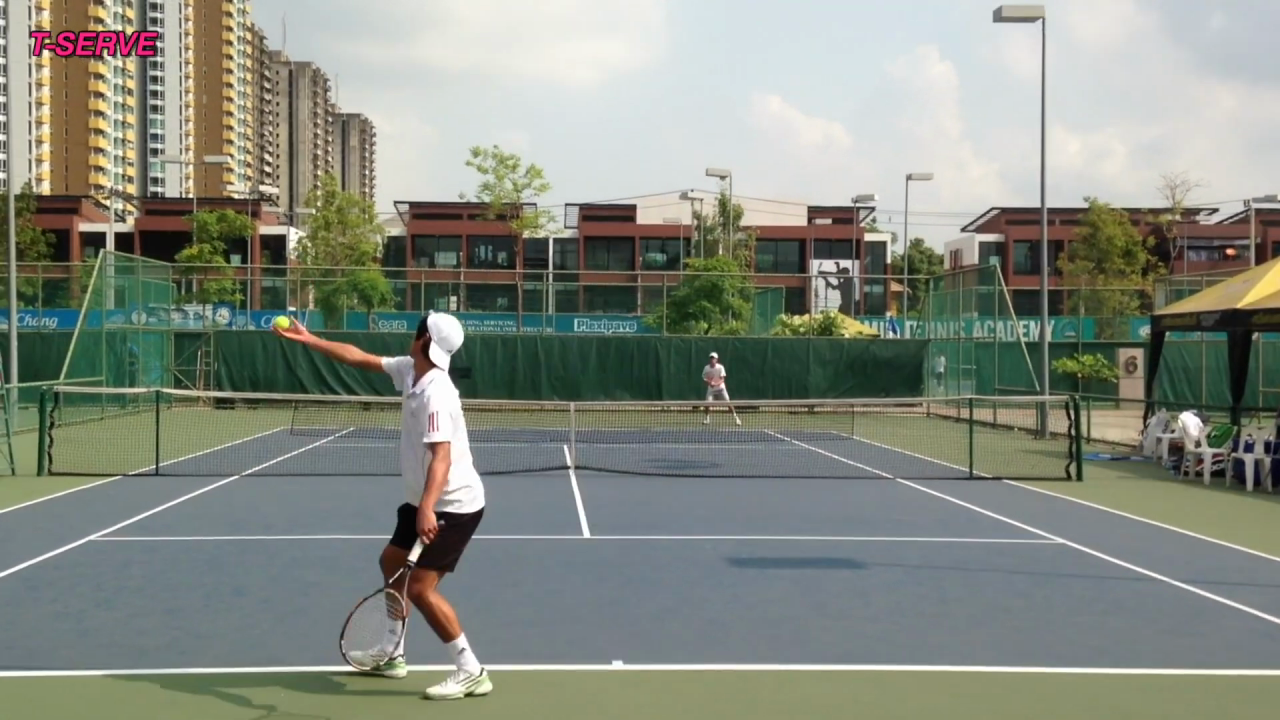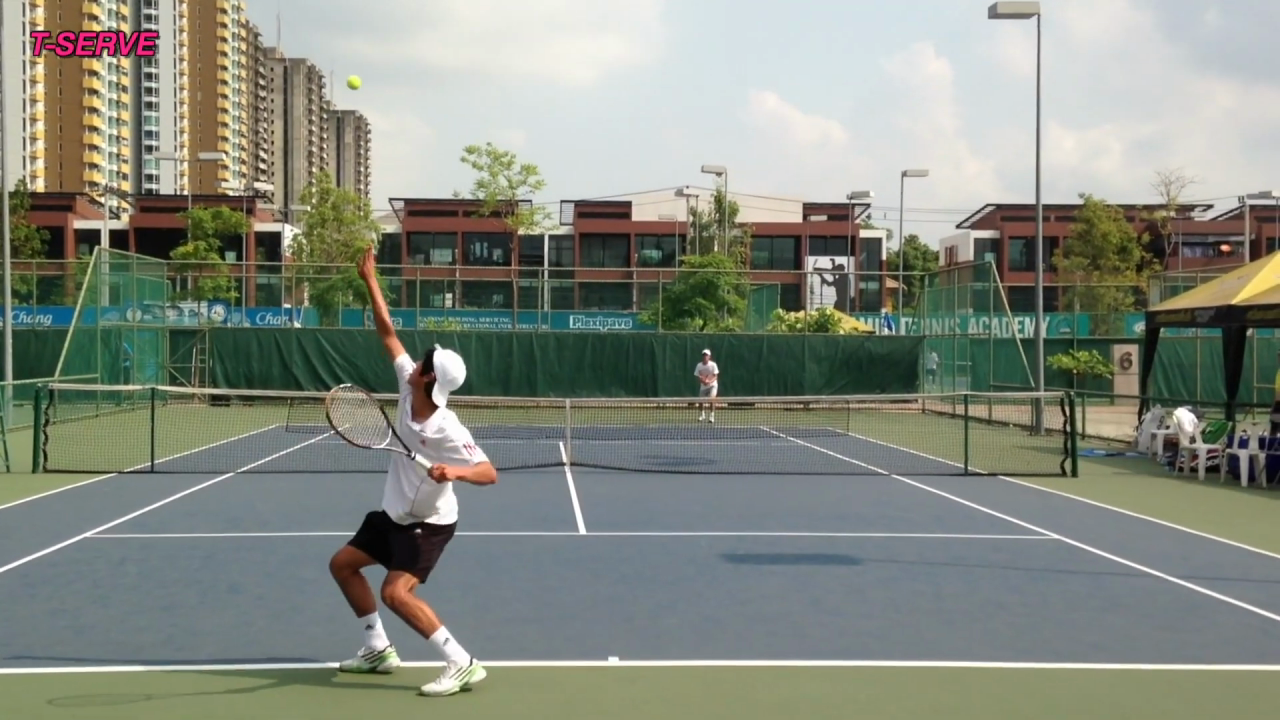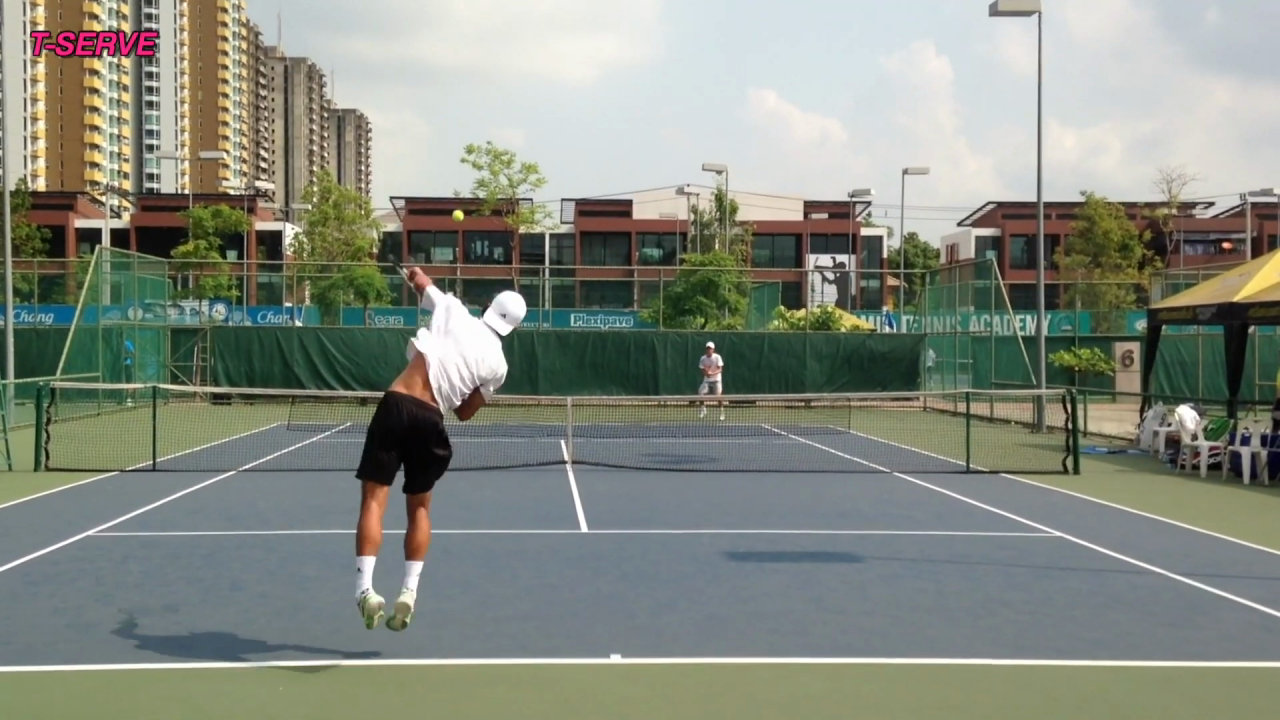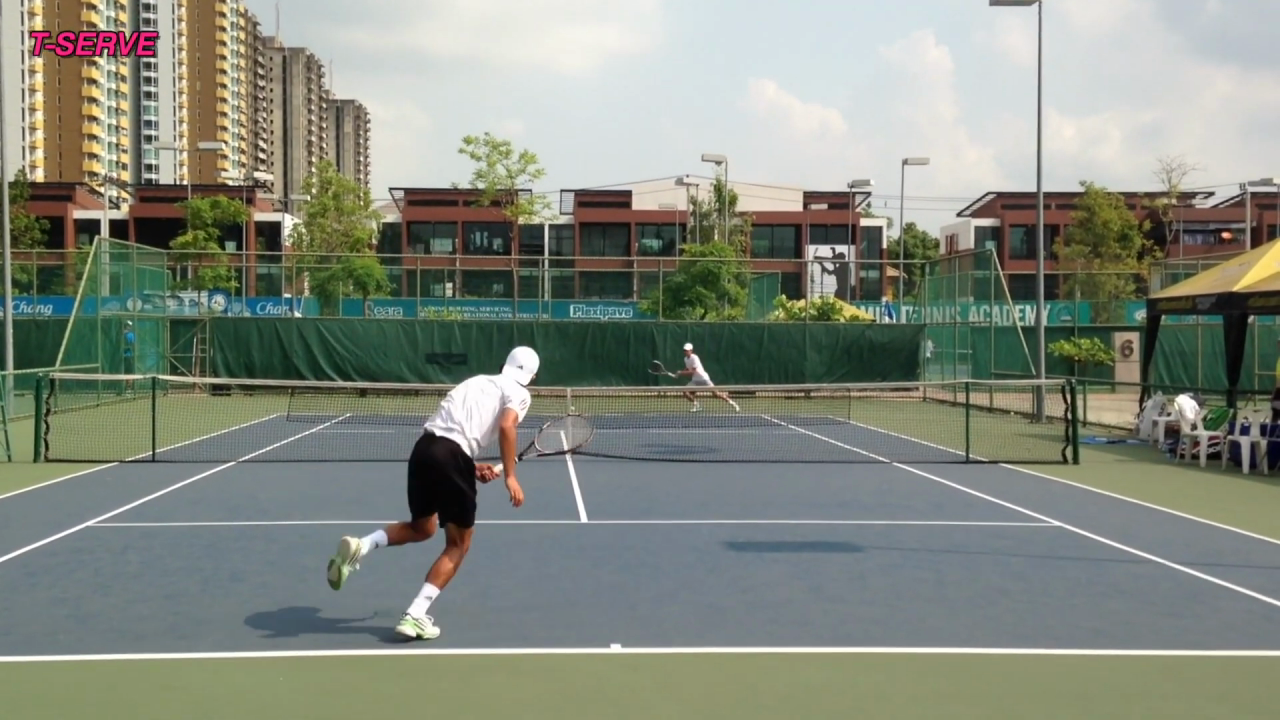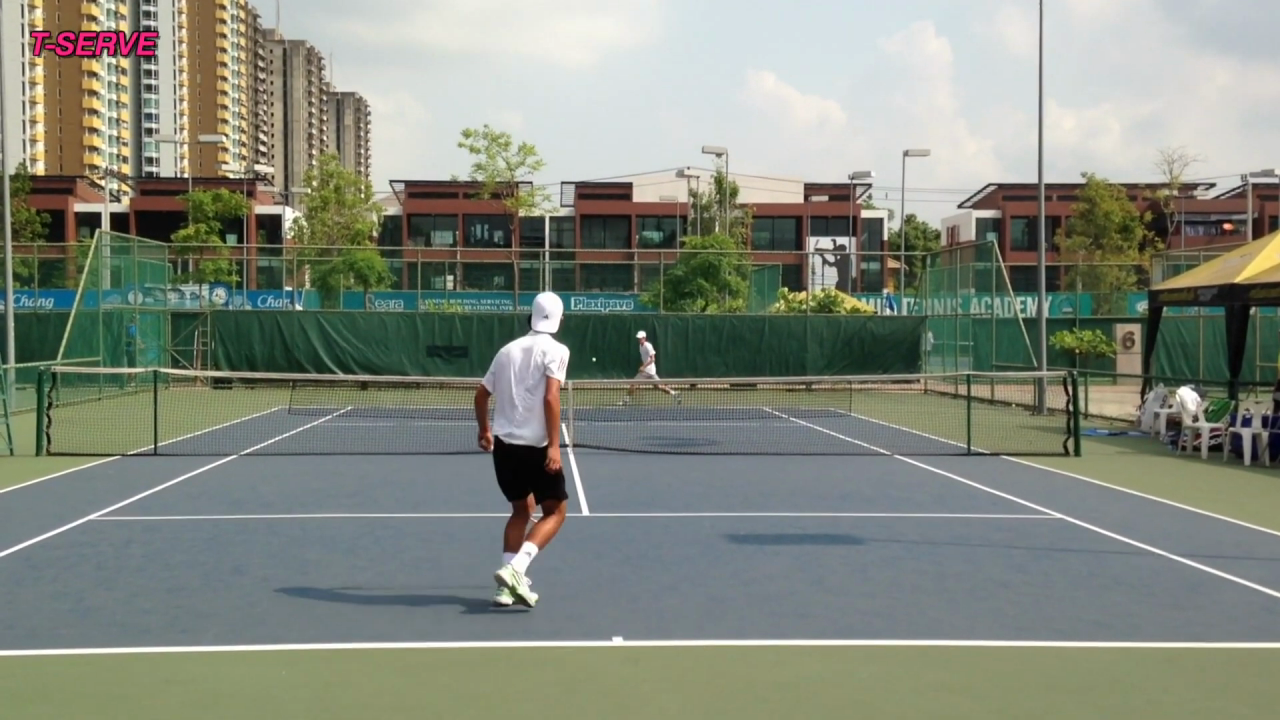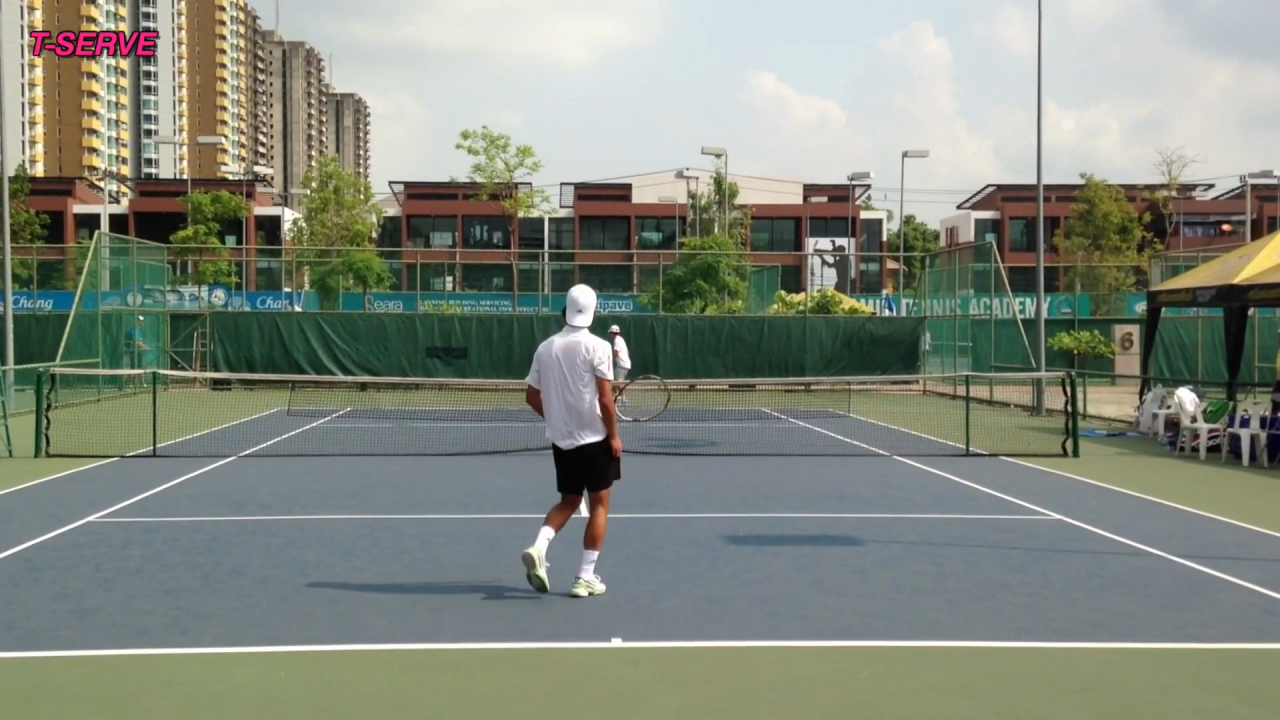
dt=0.4s
person 1, frame 1
left shoulder: (435, 392)
right shoulder: (410, 370)
left elbow: (442, 457)
right elbow: (361, 357)
left wrist: (428, 507)
right wrist: (310, 341)
left hip: (453, 506)
right hip: (423, 502)
left knee: (422, 588)
right knee: (392, 562)
left ankle: (472, 672)
right ankle: (393, 653)
person 1, frame 2
left shoulder: (448, 430)
right shoulder: (410, 389)
left elbow: (489, 472)
right elbow: (387, 334)
left wrist: (455, 471)
right wrist: (370, 281)
left hip: (429, 522)
right hip: (394, 515)
left knee: (396, 592)
right knee: (342, 564)
left ankle: (462, 663)
right ankle: (379, 648)
person 1, frame 3
left shoulder: (454, 310)
right shoulder: (497, 365)
left elbow: (420, 280)
right elbow: (464, 414)
left wrist: (418, 276)
left hip: (397, 409)
right hip: (431, 424)
left knee: (373, 501)
right knee: (419, 508)
left ankle: (366, 591)
right ankle: (408, 592)
person 1, frame 4
left shoulder: (474, 381)
right shoulder: (518, 393)
right elbow: (506, 427)
right wrist: (511, 476)
left hip: (425, 447)
right hip: (453, 456)
left knee: (421, 528)
right knee: (458, 545)
left ankle: (359, 547)
right ankle: (416, 616)
person 1, frame 5
left shoulder: (506, 350)
right shoulder: (555, 350)
left elbow: (481, 395)
right elbow: (551, 399)
left wrist: (484, 431)
right wrist: (554, 446)
left hip: (502, 444)
right hip: (534, 445)
left knee: (521, 511)
right knee: (555, 512)
left ankle: (509, 585)
right ankle: (514, 571)
person 1, frame 6
left shoulder: (545, 348)
right shoulder: (598, 347)
left elbow: (532, 397)
right elbow: (605, 398)
right wrist: (614, 435)
left hip: (561, 440)
right hip: (594, 439)
left knee: (568, 502)
right knee: (599, 506)
left ankle: (538, 549)
right ankle: (586, 578)
